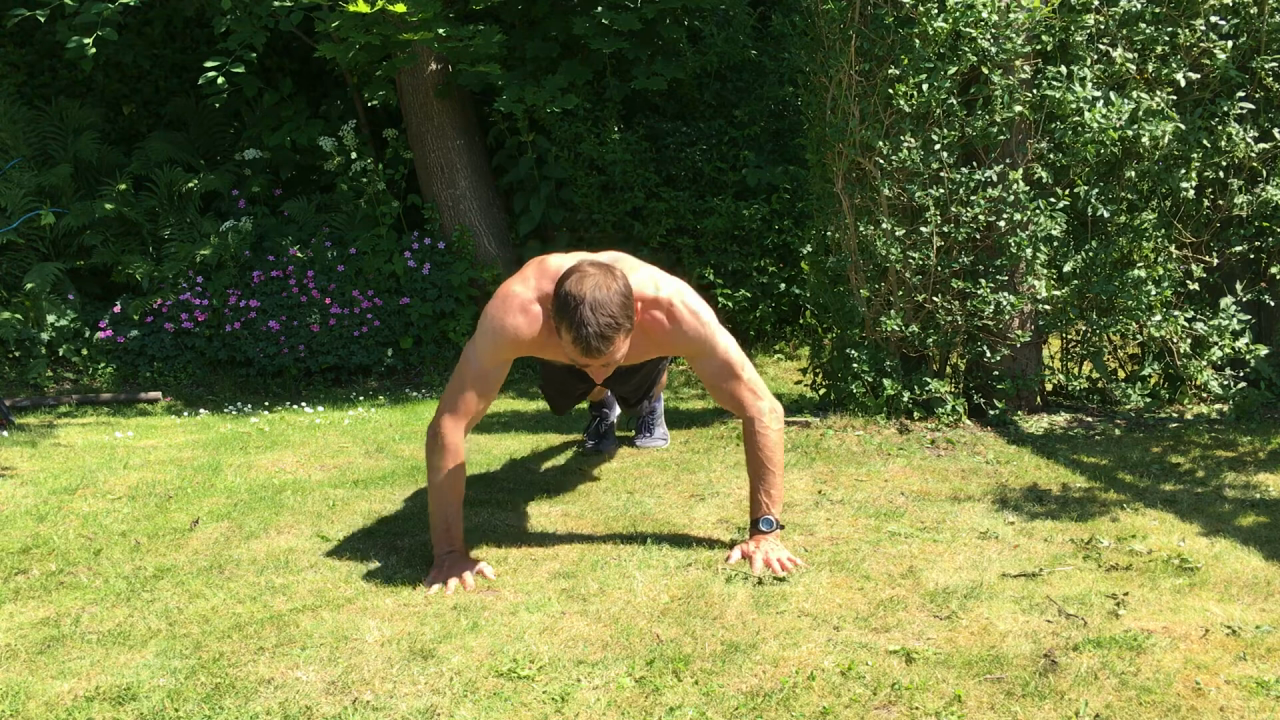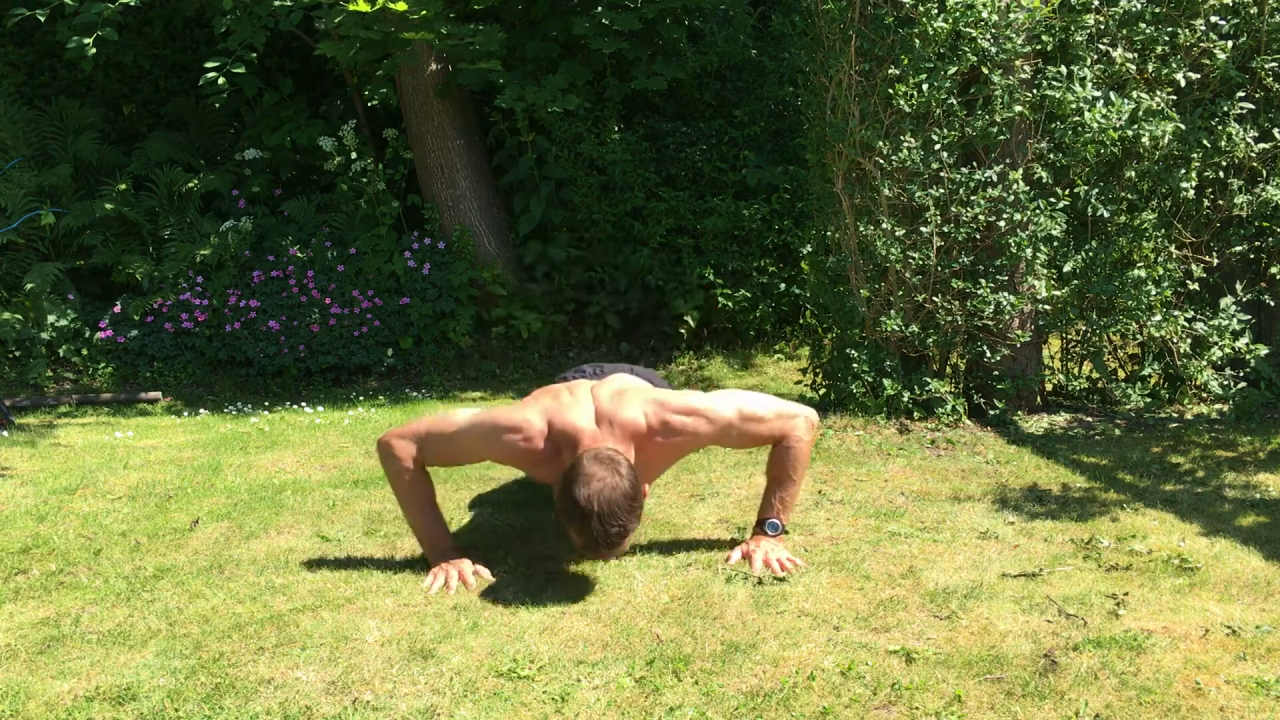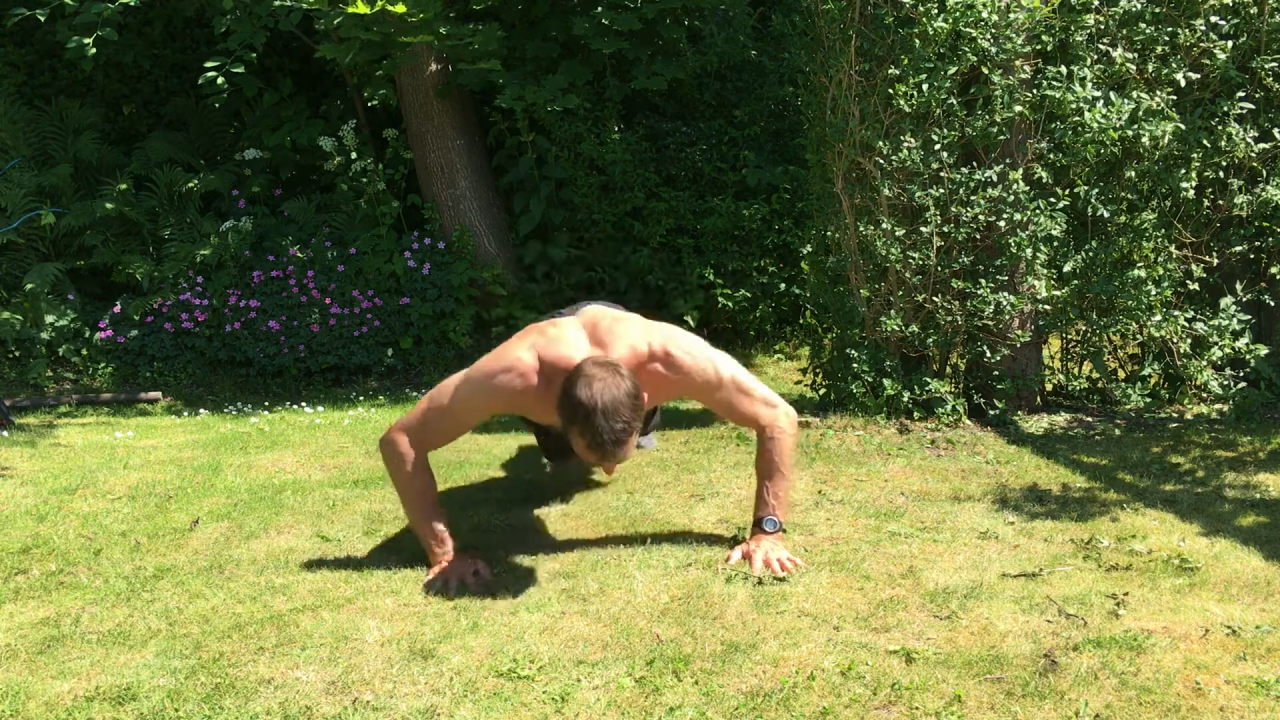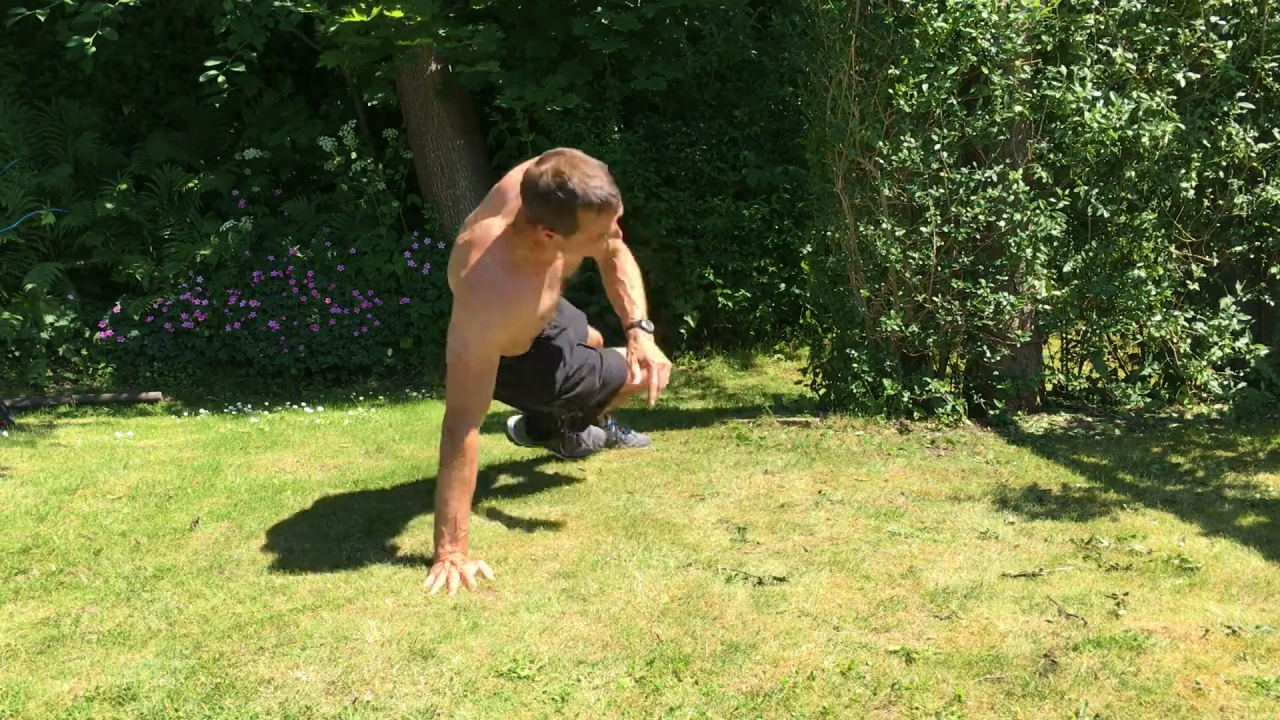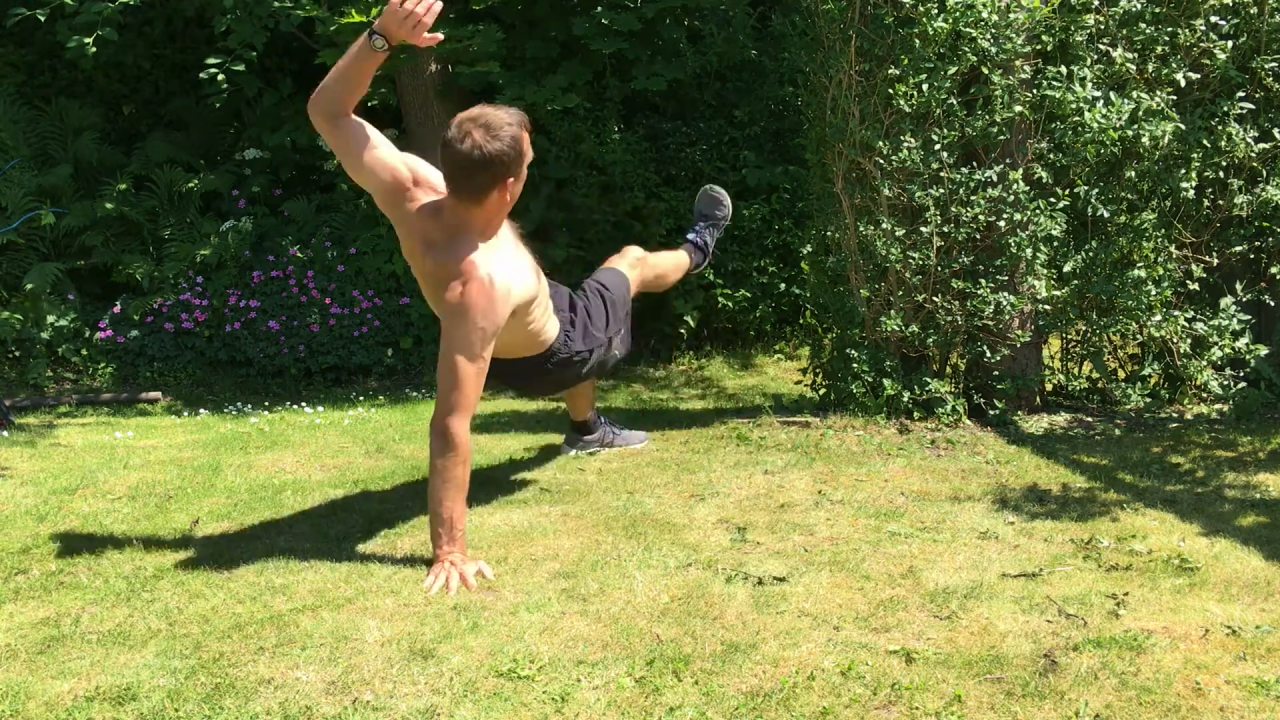
dt=0.5s
person 1, frame 1
left shoulder: (675, 311)
right shoulder: (518, 313)
left elbow: (763, 411)
right elbow: (449, 425)
left wrist: (765, 531)
right wrist: (449, 552)
left hip: (643, 343)
right hip: (561, 347)
left knee: (641, 397)
left ankle: (650, 404)
right ankle: (603, 403)
person 1, frame 2
left shoulder: (670, 425)
right shoulder: (529, 437)
left elbow: (802, 423)
right elbow: (394, 445)
left wrist: (769, 532)
right wrist: (442, 552)
left hip: (636, 385)
right hip: (572, 387)
person 1, frame 3
left shoulder: (673, 361)
right shoulder: (514, 377)
left elbow: (779, 419)
right elbow: (398, 440)
left wrist: (768, 529)
right wrist: (443, 552)
person 1, frame 4
left shoulder: (536, 186)
right shoulder: (490, 290)
left elbow: (617, 254)
right elbow: (463, 423)
left wrist: (639, 330)
right wrist: (451, 551)
left hip: (539, 318)
right hip: (517, 364)
left knee: (593, 343)
right knee: (643, 374)
left ankle: (586, 421)
right ankle: (544, 428)
person 1, frame 5
left shoulder: (411, 187)
right shoulder: (481, 286)
left elbow: (327, 111)
right elbow: (451, 426)
right wrist: (449, 552)
left hip: (506, 342)
right hip: (549, 356)
left knee: (575, 304)
right knee: (633, 261)
left ankle: (586, 430)
right ankle: (694, 250)
